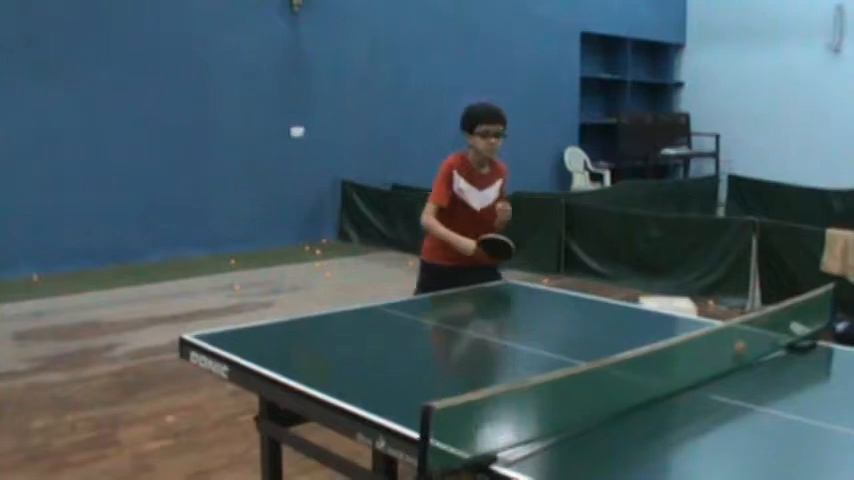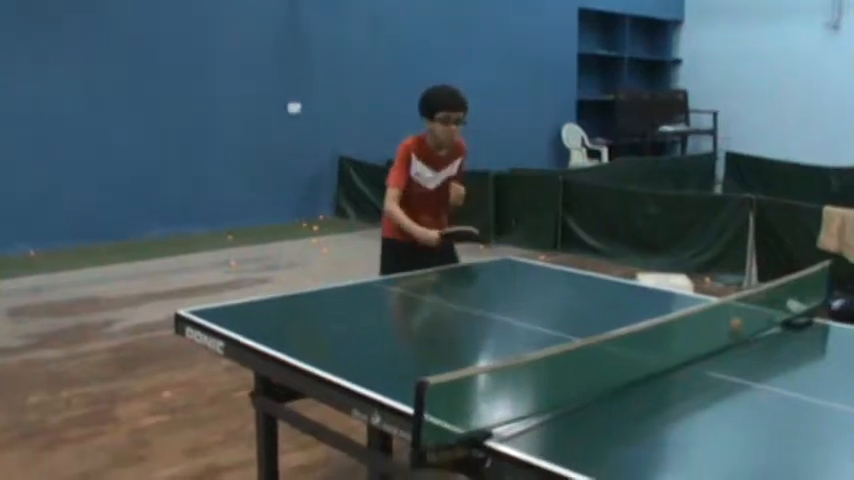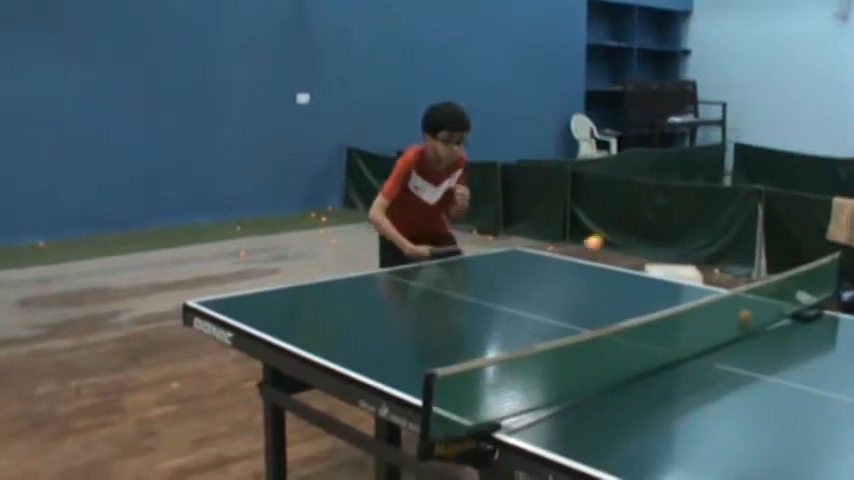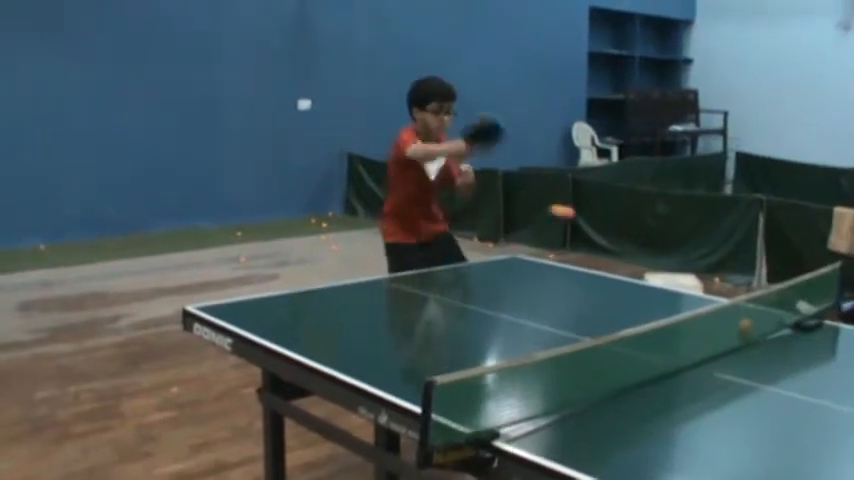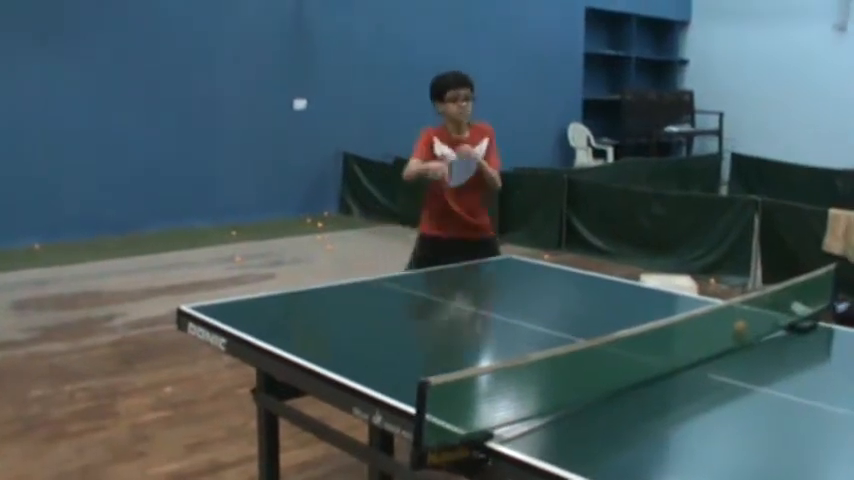
dt=0.3s
person 1, frame 1
left shoulder: (500, 172)
right shoulder: (452, 167)
left elbow: (494, 227)
right elbow: (427, 219)
left wrist: (502, 219)
right wrist: (459, 241)
left hip: (480, 262)
right hip: (440, 262)
person 1, frame 2
left shoulder: (459, 150)
right shoulder: (410, 148)
left elbow: (450, 202)
right elbow: (390, 204)
left wrist: (457, 198)
right wrist: (419, 232)
left hip: (437, 236)
right hip: (400, 237)
person 1, frame 3
left shoulder: (459, 162)
right shoulder: (411, 161)
left elbow: (453, 211)
right elbow: (375, 213)
left wrist: (461, 205)
right wrist: (408, 247)
left hip: (437, 234)
right hip: (398, 237)
person 1, frame 4
left shoulder: (441, 141)
right shoulder: (407, 137)
left elbow: (460, 185)
right elbow: (415, 152)
left wrist: (466, 178)
right wrist: (451, 147)
left hip: (434, 230)
right hip: (402, 236)
person 1, frame 5
left shoulder: (485, 134)
right shoulder: (431, 137)
left elbow: (495, 186)
right elbow: (408, 173)
left wrist: (479, 161)
right wrist: (430, 167)
left hip: (479, 232)
right hip: (437, 232)
